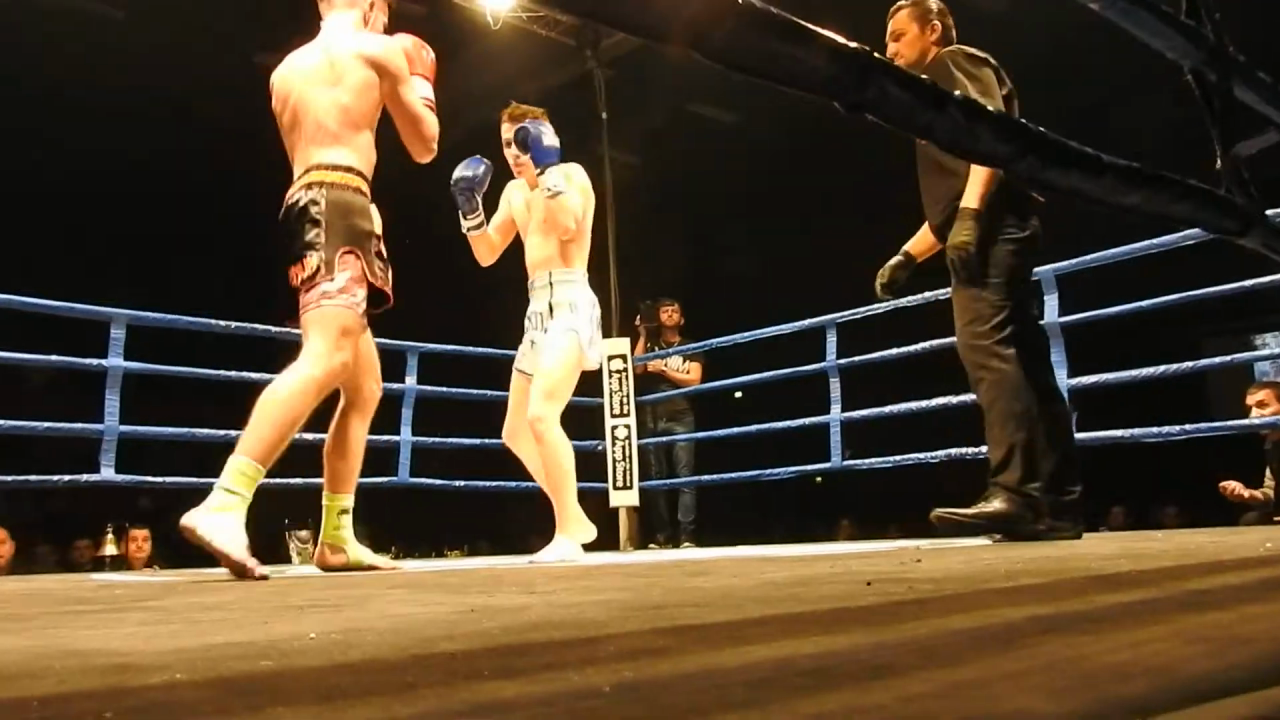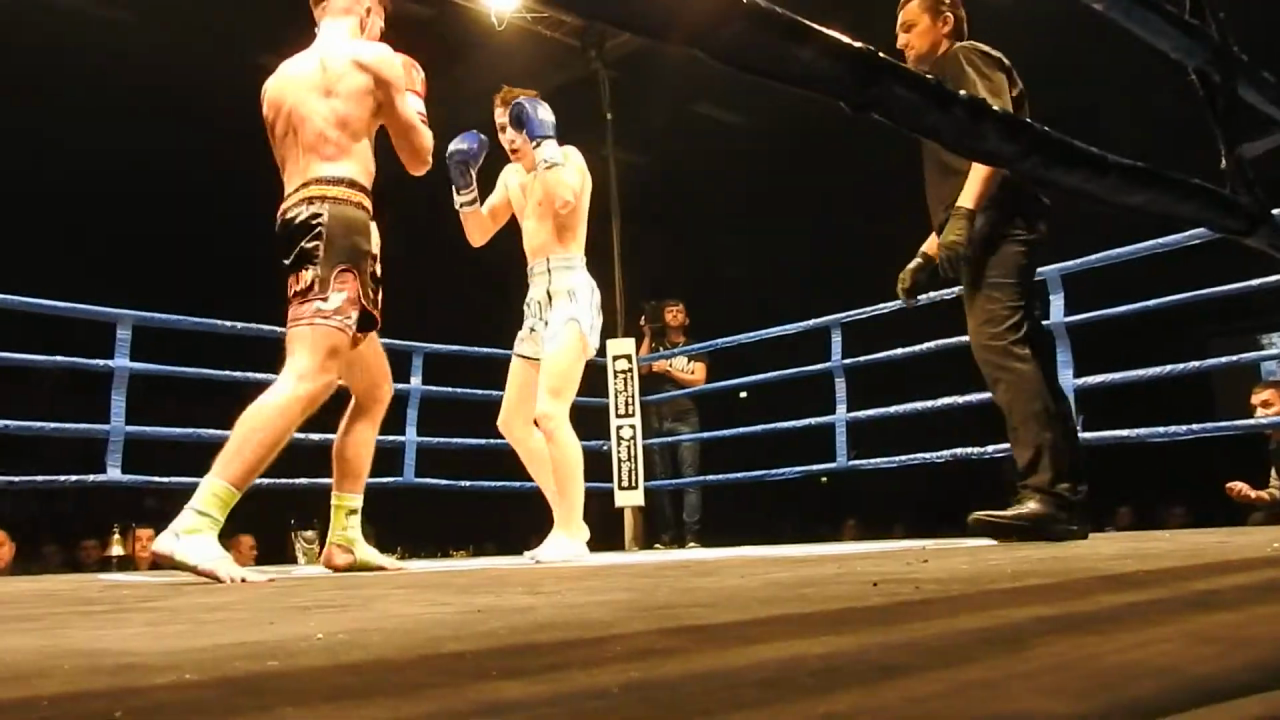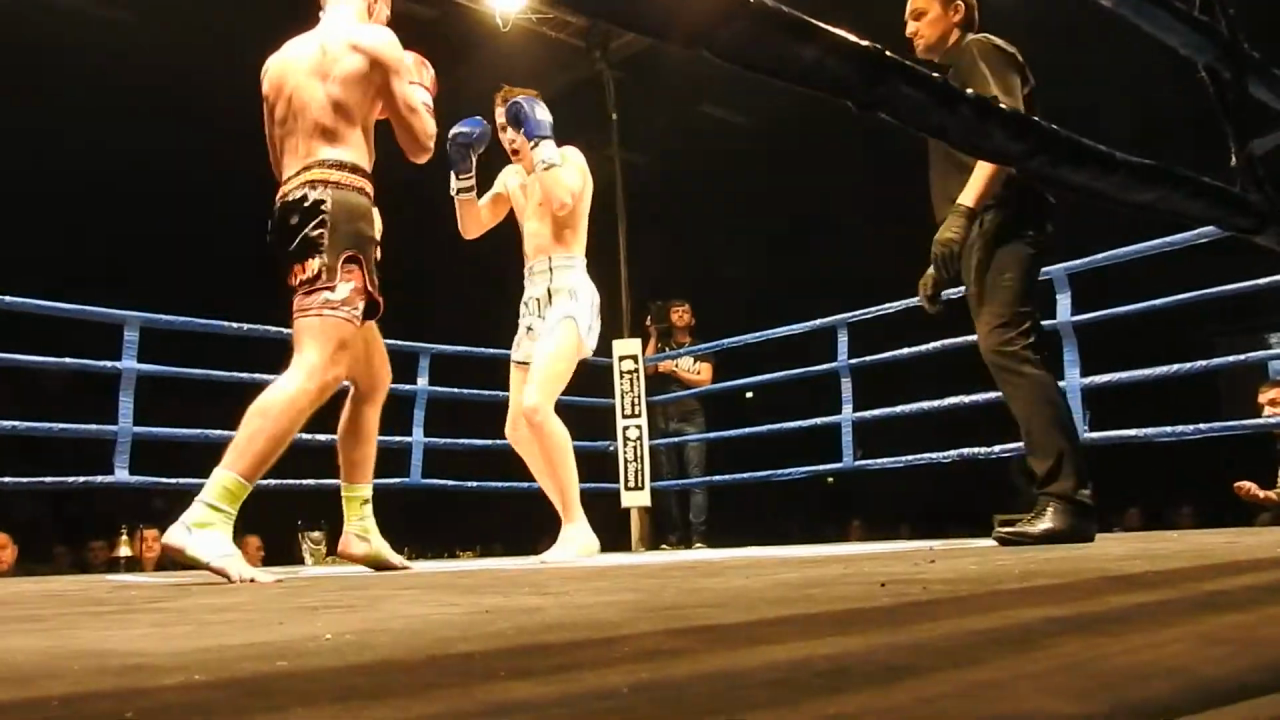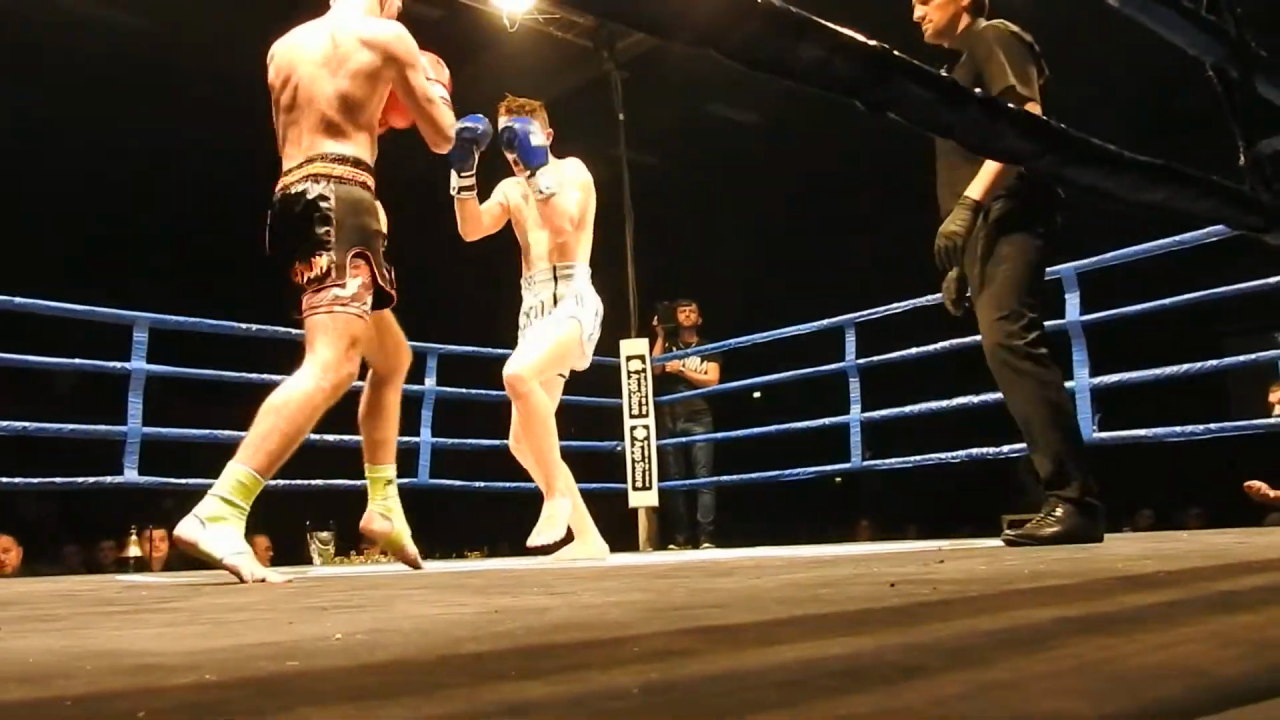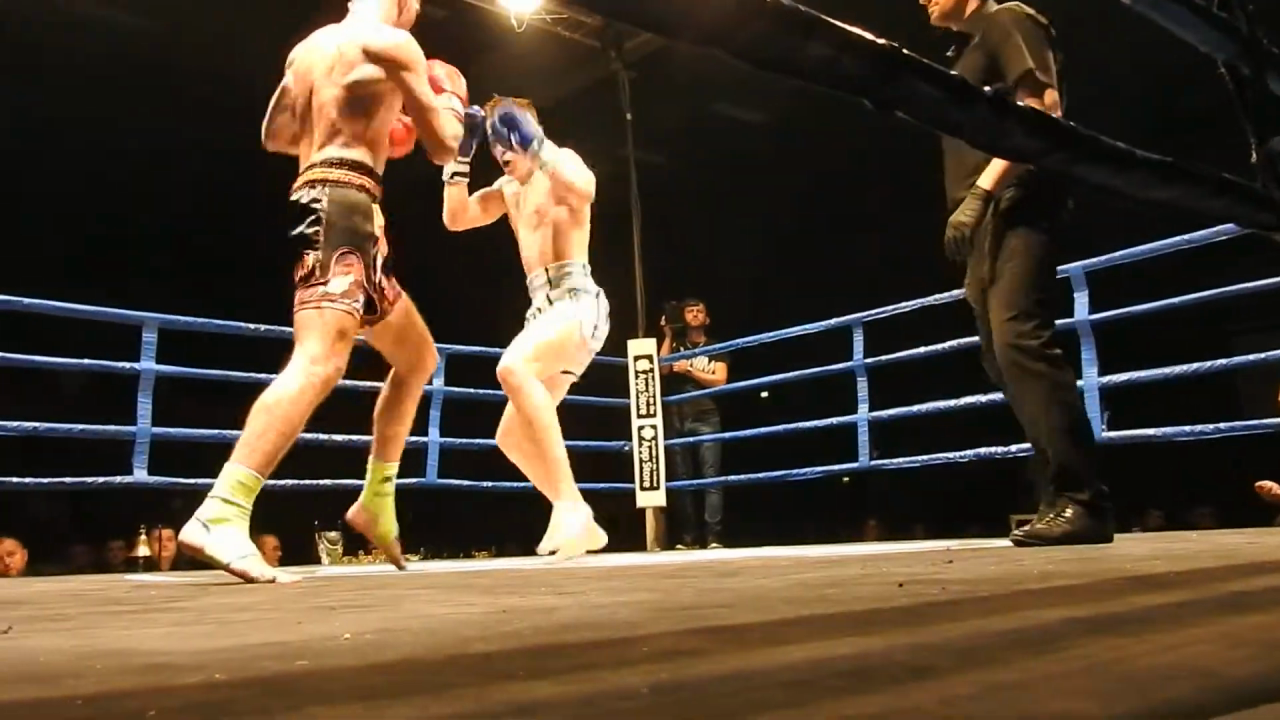
dt=0.1s
person 1, frame 1
left shoulder: (285, 71)
right shoulder: (377, 49)
right elbow: (425, 147)
right wrist: (420, 85)
left hip: (304, 212)
right hip: (340, 211)
left knee: (363, 386)
right knee: (325, 360)
left ankle: (337, 537)
right ankle: (221, 505)
person 1, frame 2
left shoulder: (277, 81)
right shoulder: (372, 58)
right elbow: (419, 160)
right wrist: (411, 99)
left hip: (298, 222)
right hip: (339, 222)
left knee: (376, 389)
right knee: (308, 381)
left ankle: (345, 537)
right ankle: (195, 525)
person 1, frame 3
left shoulder: (278, 61)
right elbow: (420, 147)
right wrist: (417, 90)
left hip: (296, 206)
right hip: (336, 208)
left knee: (373, 375)
right knee: (318, 369)
left ankle: (360, 529)
right ankle: (205, 519)
person 1, frame 4
left shoulder: (284, 49)
right elbow: (441, 138)
right wrist: (434, 86)
left hip: (297, 202)
right hip: (340, 203)
left knee: (392, 357)
right knee: (332, 366)
left ankle: (384, 508)
right ankle: (218, 514)
person 1, frame 5
left shoulder: (307, 50)
left elbow: (274, 136)
right elbow: (445, 143)
right wrist: (447, 99)
left hip: (347, 219)
right hip: (336, 210)
left knee: (418, 354)
right knee: (320, 362)
left ankle: (376, 505)
right ankle: (220, 518)
person 2, frame 1
left shoulder: (958, 62)
right shoulder: (937, 94)
left wrist: (967, 215)
right wrist: (904, 256)
left hip: (991, 224)
right hip: (992, 232)
left knee: (982, 344)
right knee: (1026, 360)
left ankle: (1013, 490)
right ankle: (1058, 503)
person 2, frame 2
left shoulder: (968, 58)
right shoulder: (945, 87)
left wrist: (963, 214)
right wrist: (922, 258)
left hip: (997, 225)
right hip: (993, 231)
left knee: (997, 344)
right knee: (1024, 355)
left ankle: (1043, 492)
right ankle: (1063, 503)
person 2, frame 3
left shoulder: (981, 51)
right shoulder: (957, 82)
left wrist: (961, 211)
right wrist: (942, 264)
left hip: (999, 224)
right hip: (982, 232)
left knee: (1005, 347)
right knee: (1009, 354)
left ankle: (1065, 499)
right ankle: (1069, 500)
person 2, frame 4
right shoulder: (964, 70)
left elbow: (1025, 120)
left wrist: (968, 203)
right wrist: (962, 263)
left hip: (1007, 216)
right hip: (988, 224)
left knee: (1008, 342)
right knee: (1014, 351)
left ankle: (1073, 501)
right ankle: (1071, 499)
person 2, frame 5
right shoulder: (973, 54)
left elbow: (1043, 107)
left wrist: (982, 191)
left hip: (1013, 206)
right hip: (984, 218)
left knee: (1020, 343)
right knee: (1004, 357)
left ankle: (1082, 502)
right ankle: (1067, 491)
person 3, frame 1
left shoulder: (572, 176)
right shoulder: (514, 192)
left elbow: (571, 224)
right elbow: (486, 254)
left wrist: (548, 165)
right wrist: (470, 204)
left hip: (571, 306)
right hip: (538, 312)
left knee: (542, 415)
right knee: (515, 431)
left ankle: (566, 535)
right ankle: (575, 521)
person 3, frame 2
left shoulder: (568, 157)
right shoulder: (511, 177)
left elbow: (563, 200)
right elbow: (478, 235)
left wrist: (544, 140)
right wrist: (463, 181)
left hip: (569, 292)
right hip: (537, 299)
left knee: (549, 413)
right knee: (512, 421)
left ankle: (569, 533)
right ankle: (566, 519)
person 3, frame 3
left shoulder: (567, 157)
right shoulder: (511, 176)
left elbow: (560, 201)
right elbow: (470, 227)
left wrist: (540, 139)
right wrist: (462, 167)
left hip: (568, 294)
right hip: (534, 301)
left knee: (535, 406)
right knee: (518, 430)
left ankle: (574, 530)
right ankle: (577, 532)
person 3, frame 4
left shoulder: (571, 170)
right shoulder: (511, 189)
left elbow: (565, 222)
right elbow: (471, 230)
left wrist: (539, 162)
right wrist: (463, 168)
left hip: (571, 299)
right hip: (535, 309)
left knee: (518, 373)
right knee: (522, 440)
left ankle: (559, 496)
right ankle: (587, 537)
person 3, frame 5
left shoulder: (560, 160)
right shoulder: (508, 192)
left elbow: (583, 191)
right elbow: (456, 217)
left wrist: (535, 142)
right wrist: (460, 155)
left hip: (575, 302)
right hip: (545, 316)
left knee: (514, 368)
right knee: (513, 438)
left ankle: (569, 500)
right ankle: (583, 526)
person 4, frame 1
left shoulder: (690, 348)
right shoulder: (650, 345)
left elbow: (694, 380)
right elbow: (637, 369)
left wrist: (663, 370)
right wrist: (642, 336)
left hip: (680, 419)
right hip: (651, 419)
left knee: (684, 477)
right knee: (655, 479)
left ankle: (686, 534)
right ankle: (661, 535)
person 4, frame 2
left shoulder: (695, 348)
right shoulder: (655, 345)
left elbow: (698, 380)
right elbow: (642, 369)
left wrist: (668, 370)
right wrist: (647, 336)
left hip: (685, 419)
right hip: (656, 419)
left knee: (689, 477)
right knee: (660, 479)
left ankle: (691, 534)
right ankle: (667, 535)
person 4, frame 3
left shoulder: (701, 349)
right shoulder: (661, 345)
left elbow: (705, 380)
right elbow: (647, 369)
left wrist: (674, 371)
right wrist: (653, 336)
left hip: (691, 420)
right hip: (662, 420)
left knee: (695, 478)
right knee: (666, 480)
left ankle: (698, 535)
right ankle: (673, 536)
person 4, frame 4
left shoulder: (708, 348)
right shoulder: (668, 345)
left elbow: (712, 380)
right elbow: (655, 369)
left wrist: (681, 370)
right wrist: (660, 336)
left hip: (698, 419)
right hip: (669, 420)
left knee: (703, 477)
right knee: (673, 479)
left ankle: (706, 535)
right ankle: (680, 536)
person 4, frame 5
left shoulder: (716, 348)
right shoulder: (675, 345)
left elbow: (719, 380)
right elbow: (662, 369)
left wrist: (689, 370)
right wrist: (668, 336)
left hip: (706, 419)
right hip: (677, 420)
left knee: (710, 477)
right knee: (681, 479)
left ankle: (713, 535)
right ankle: (688, 536)
